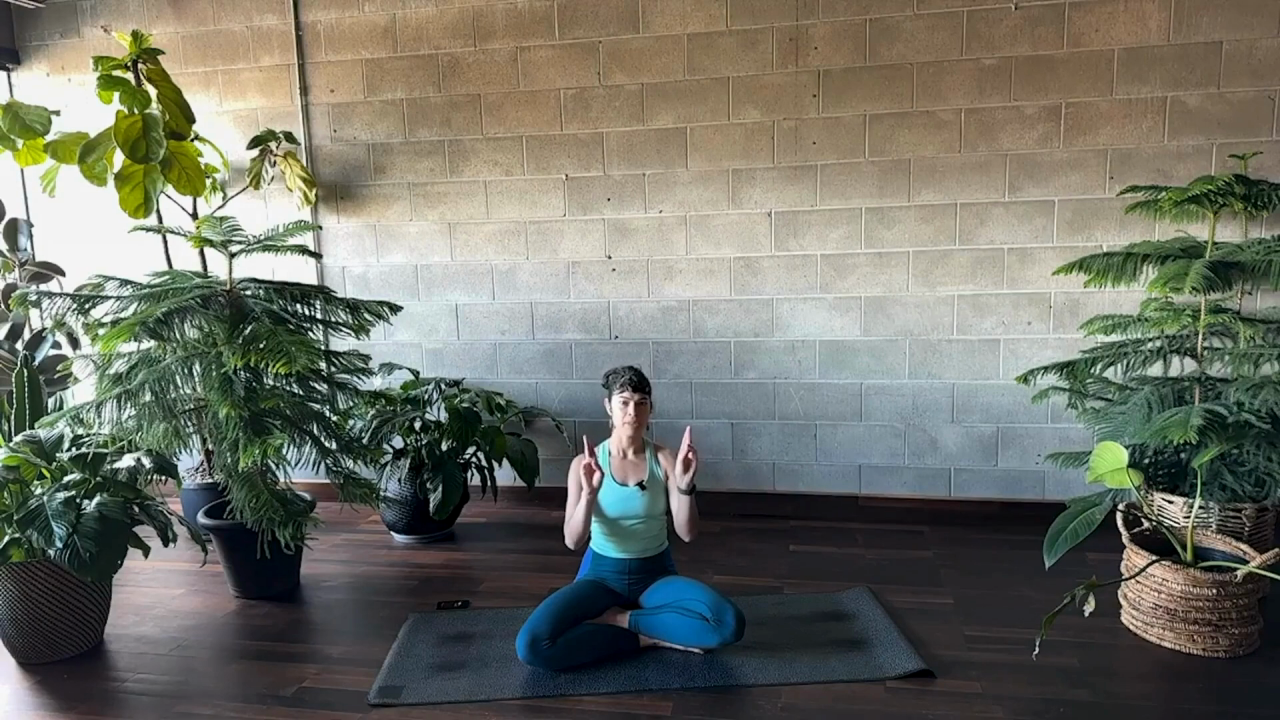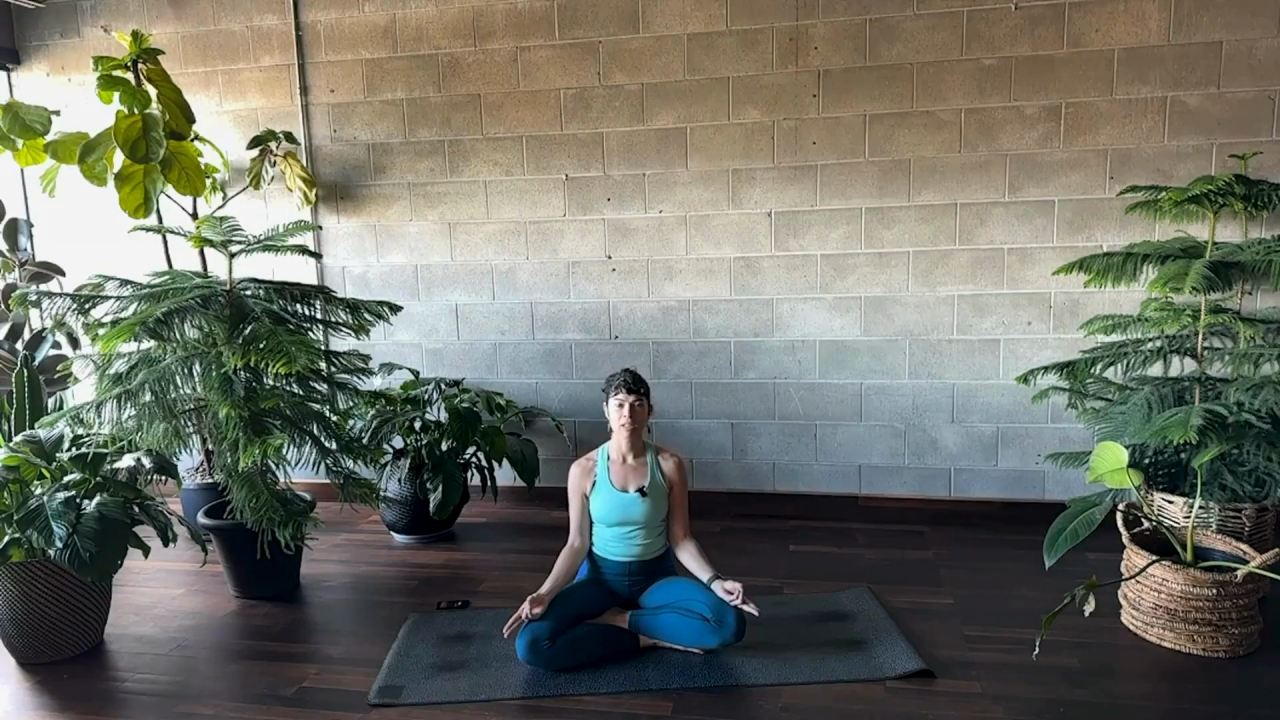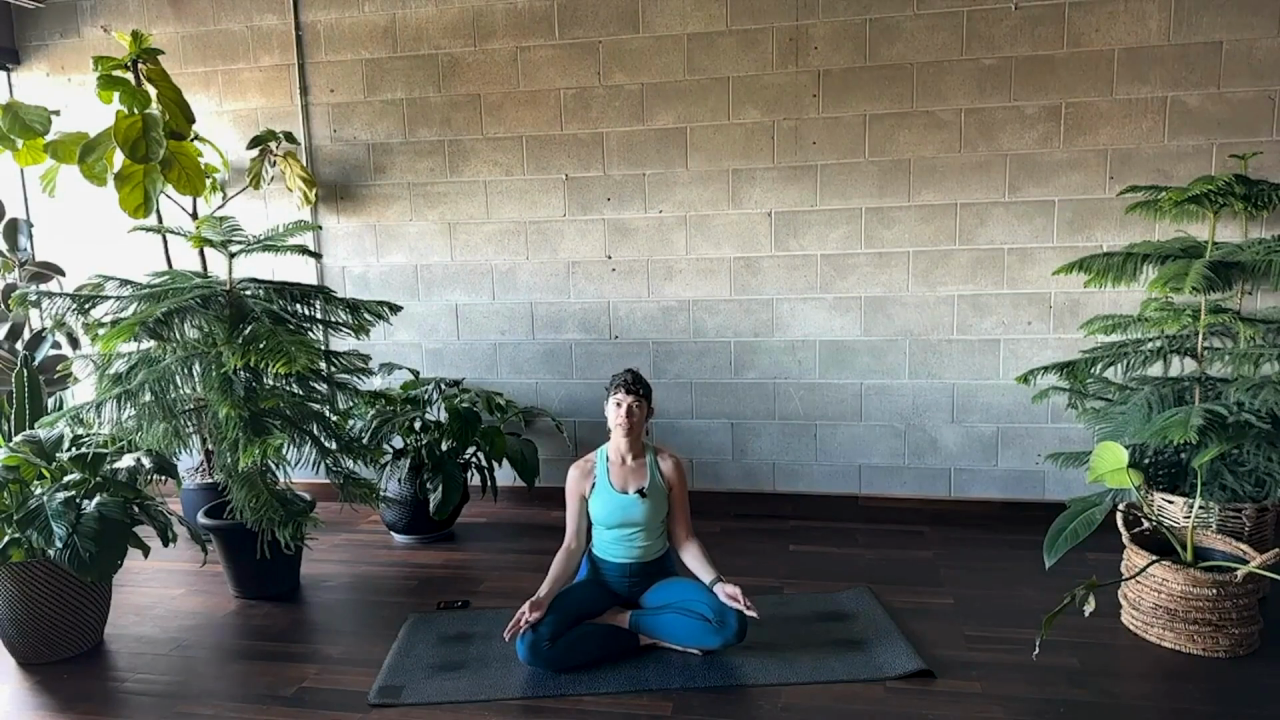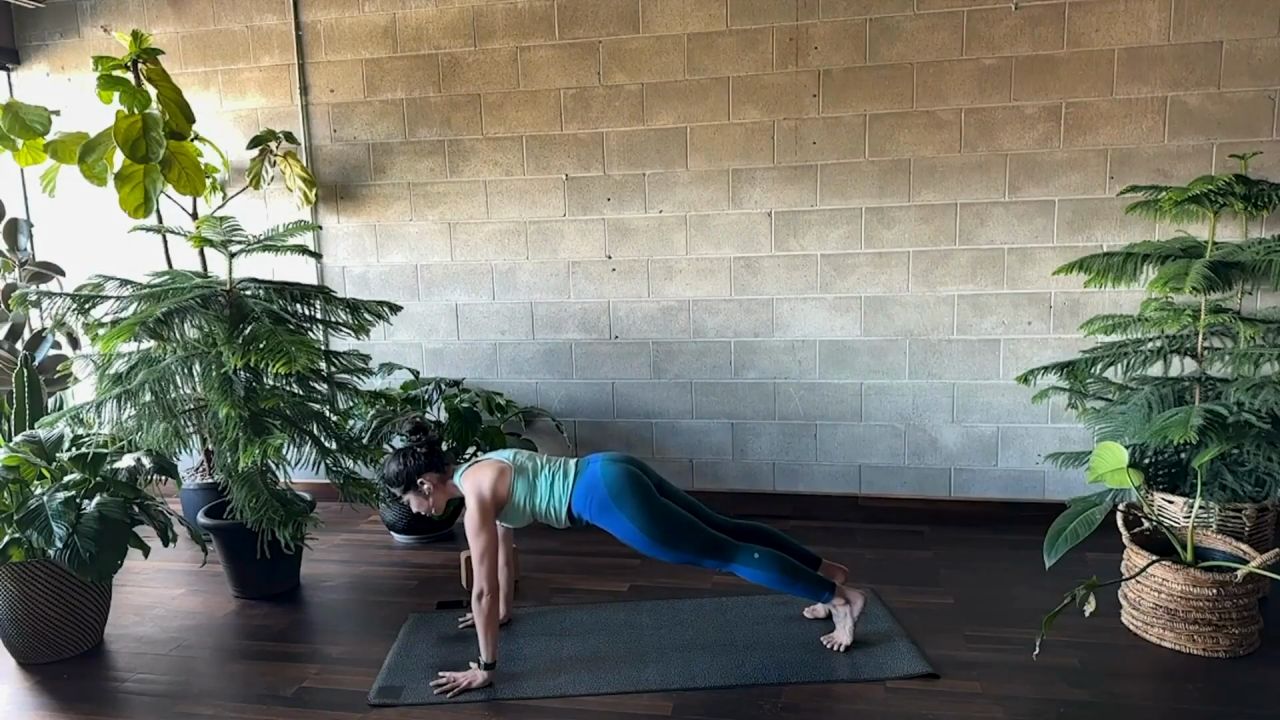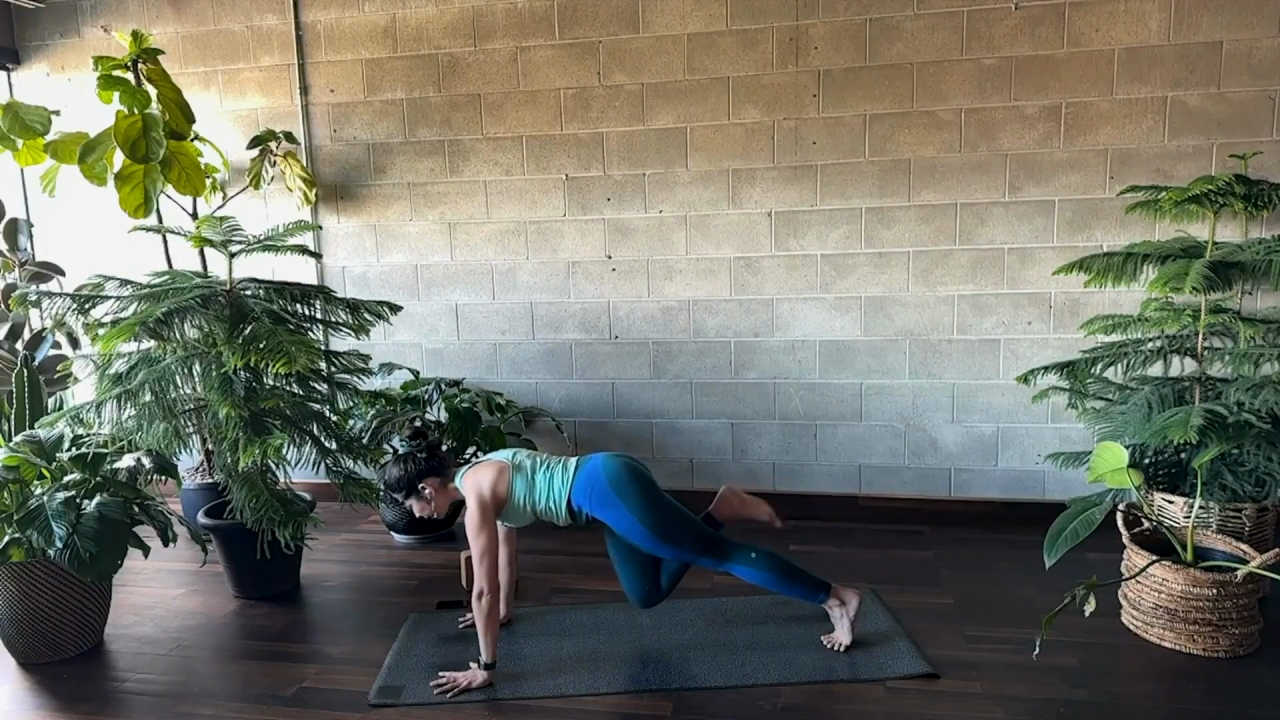
dt=1s
person 1, frame 1
left shoulder: (666, 459)
right shoulder: (585, 463)
left elbow: (687, 533)
right elbow: (573, 540)
left wrist: (685, 484)
right wrist: (589, 493)
left hip: (655, 574)
right hip: (601, 574)
left knee: (728, 623)
right knee: (532, 646)
left ankle: (617, 619)
right ankle: (648, 636)
person 1, frame 2
left shoulder: (669, 465)
right shoulder: (584, 469)
left elbow: (680, 539)
right elbow: (577, 544)
left wrist: (714, 581)
right wrist: (545, 594)
left hip: (655, 576)
right hip: (600, 577)
left knee: (729, 624)
right knee: (531, 646)
left ankle: (619, 620)
right ankle: (647, 637)
person 1, frame 3
left shoulder: (668, 466)
right shoulder: (582, 472)
left elbow: (683, 539)
right elbow: (573, 545)
left wrist: (717, 584)
right wrist: (542, 597)
left hip: (656, 577)
right hip: (600, 578)
left knee: (730, 624)
right knee: (532, 645)
left ankle: (620, 620)
right ankle: (648, 635)
person 1, frame 4
left shoulder: (476, 492)
right shoulder: (481, 471)
left elbow: (482, 588)
right elbow: (504, 543)
left wrist: (485, 667)
right wrist: (502, 611)
left hip: (607, 493)
right hip: (610, 474)
left knee: (726, 553)
right knee: (723, 531)
left ankle: (838, 597)
right ankle: (825, 570)
person 1, frame 5
left shoulder: (476, 495)
right shoulder: (485, 474)
left elbow: (483, 588)
right elbow: (506, 543)
left wrist: (484, 667)
right wrist: (502, 610)
left hip: (608, 489)
right hip: (611, 475)
left knee: (720, 555)
right knee: (647, 595)
left ankle: (837, 600)
right ankle: (720, 510)
